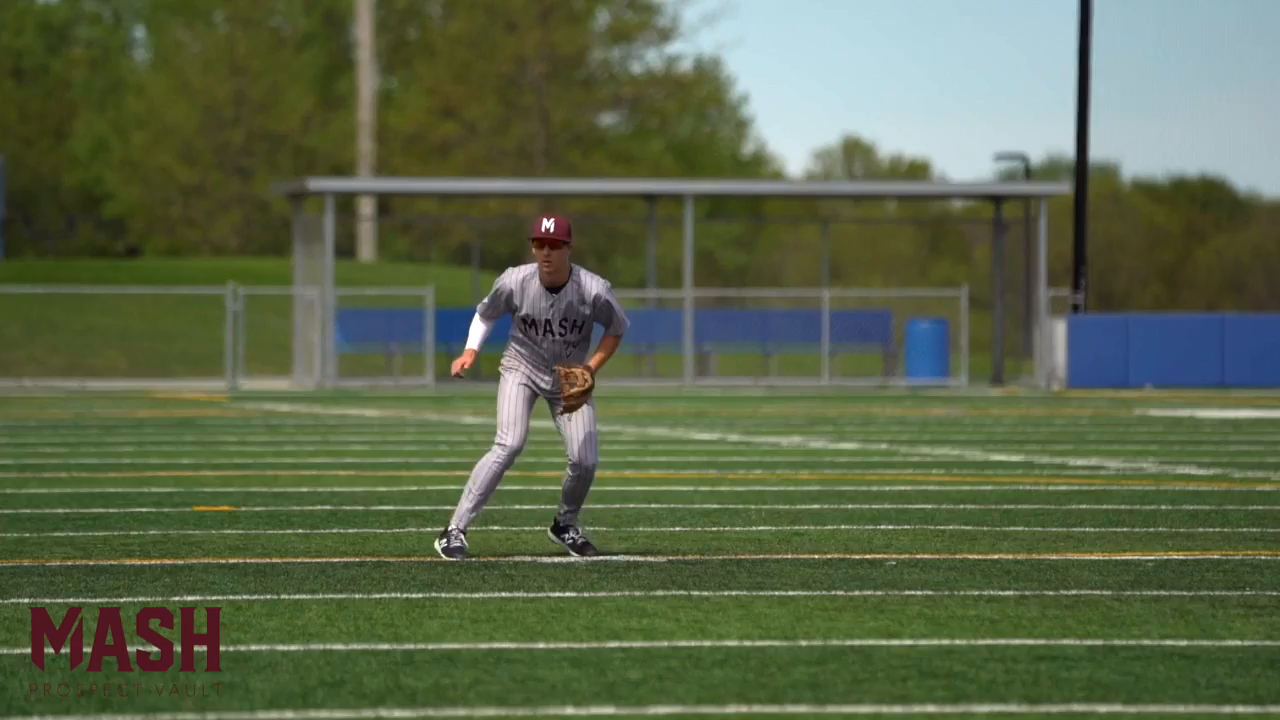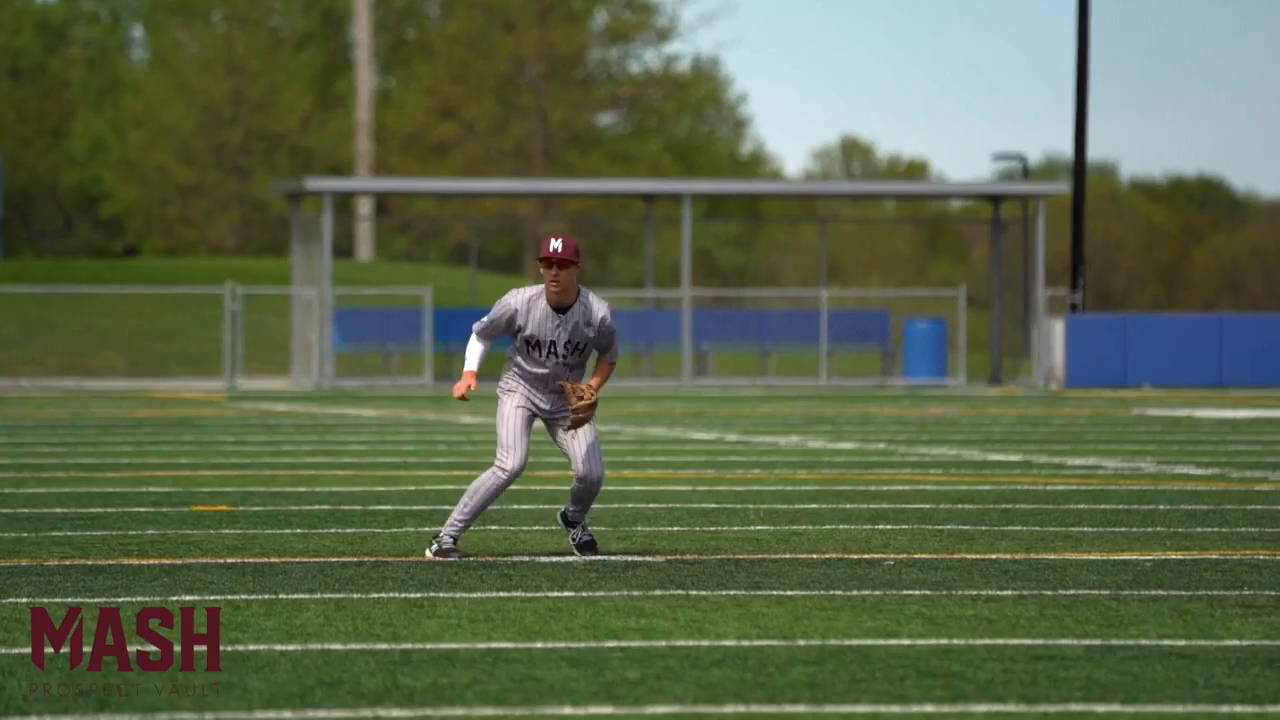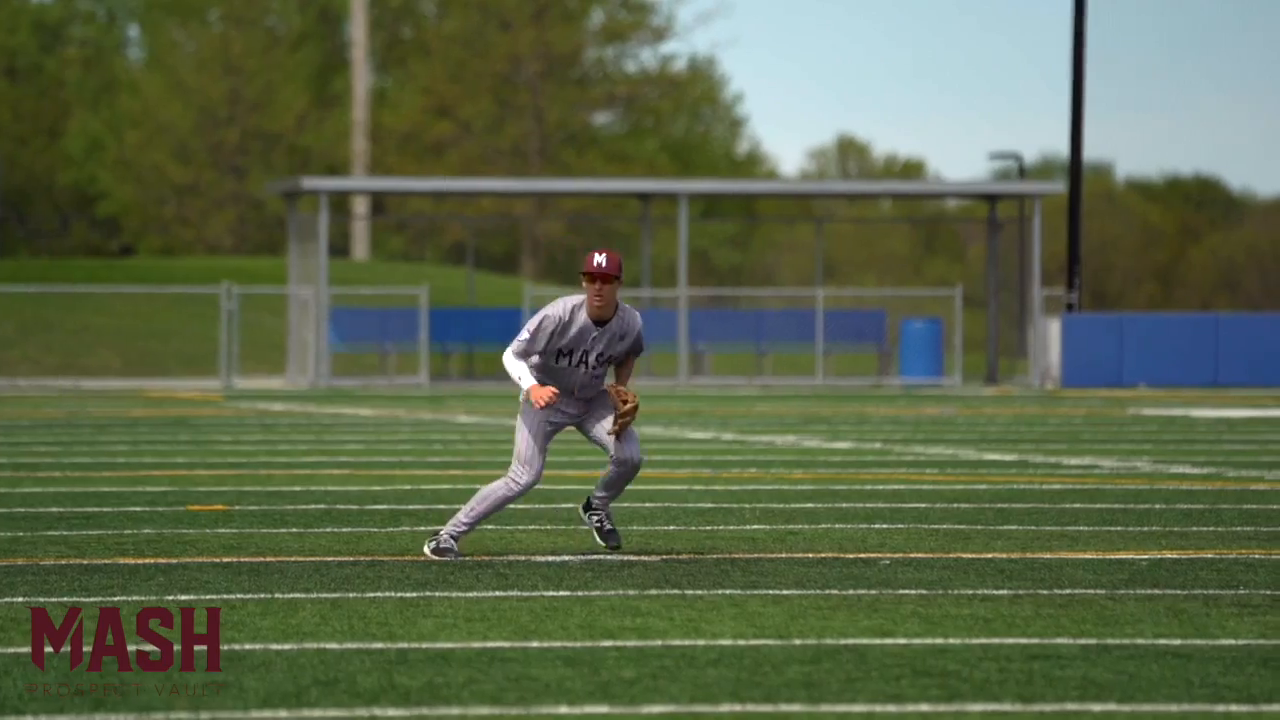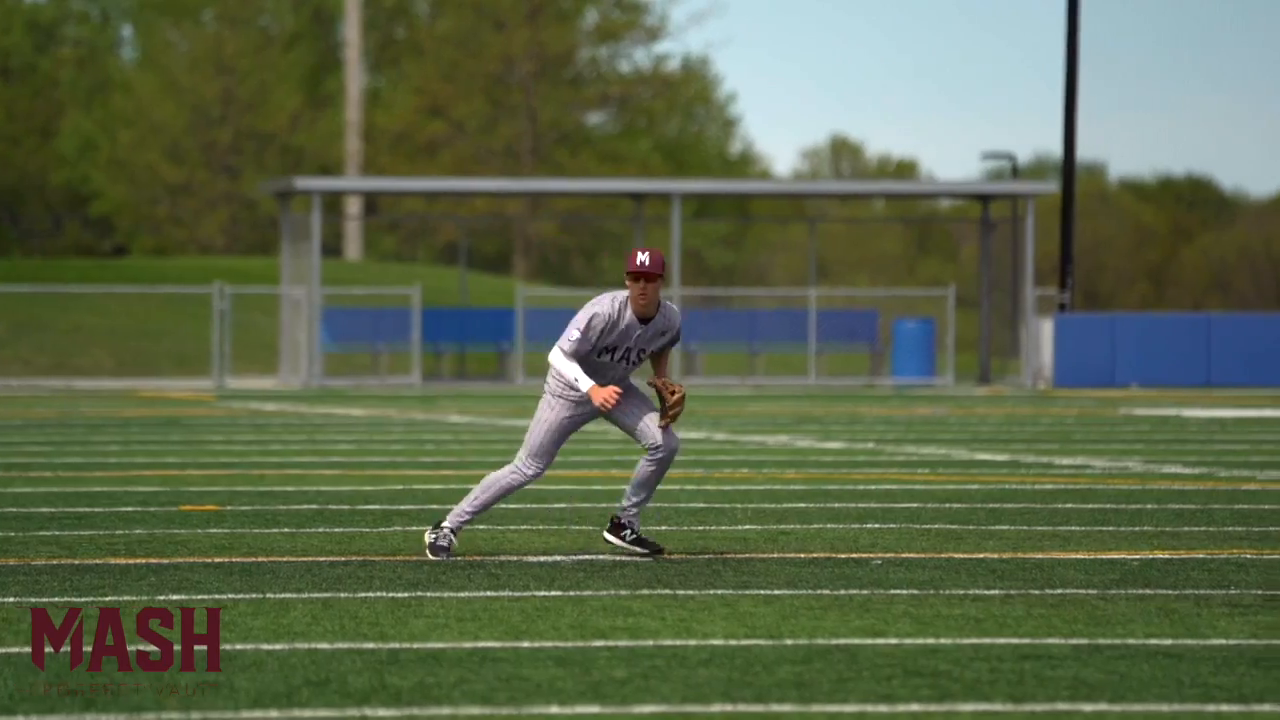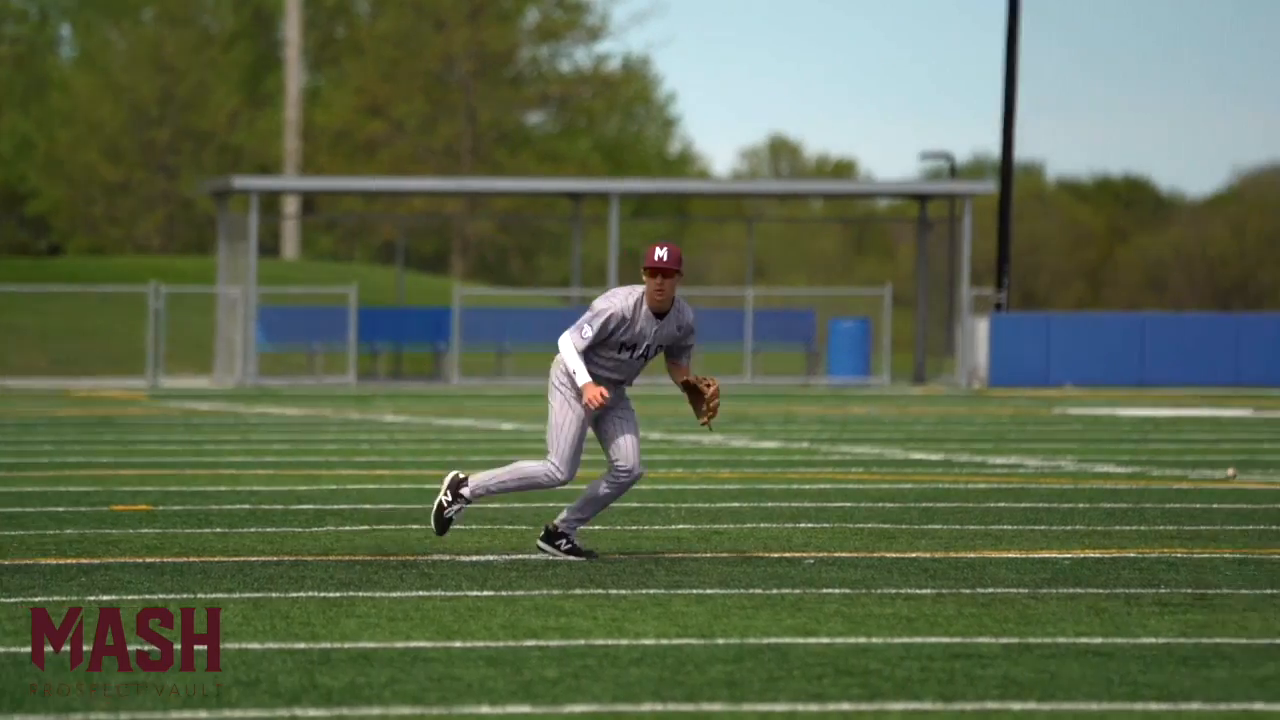
dt=0.1s
person 1, frame 1
left shoulder: (595, 291)
right shoulder: (514, 282)
left elbow: (618, 327)
right elbow: (485, 312)
left wrist: (592, 367)
right wrist: (470, 350)
right hip: (523, 366)
left knee: (583, 459)
right knee: (509, 445)
left ankle: (566, 524)
right ankle: (455, 531)
person 1, frame 2
left shoulder: (597, 313)
right shoulder: (518, 303)
left elbow: (608, 356)
right elbow: (481, 334)
left wrist: (591, 390)
right wrist: (469, 372)
left hip: (566, 396)
right hip: (519, 387)
left knee: (591, 474)
right knee: (510, 465)
left ankle: (574, 520)
right ankle: (447, 535)
person 1, frame 3
left shoulder: (632, 323)
right shoulder: (559, 313)
right elbow: (512, 355)
right wrist: (531, 387)
left hip: (583, 395)
right hip: (545, 394)
left knee: (630, 455)
right knee: (524, 478)
left ankle: (597, 506)
right ankle: (447, 534)
person 1, frame 4
left shoulder: (671, 319)
right shoulder: (603, 310)
right elbow: (559, 356)
right wrist: (592, 388)
left hip: (614, 387)
right hip: (571, 386)
left knee: (666, 444)
right knee: (526, 469)
left ankle: (623, 523)
right ankle: (448, 529)
person 1, frame 5
left shoulder: (684, 318)
right shoulder: (617, 305)
left elbow: (678, 362)
right elbow: (568, 343)
left wrist: (695, 392)
right wrist: (586, 385)
left hip: (614, 389)
right hip: (575, 382)
left knee: (628, 471)
right knee: (558, 472)
left ankle: (560, 532)
right ankle: (464, 486)
